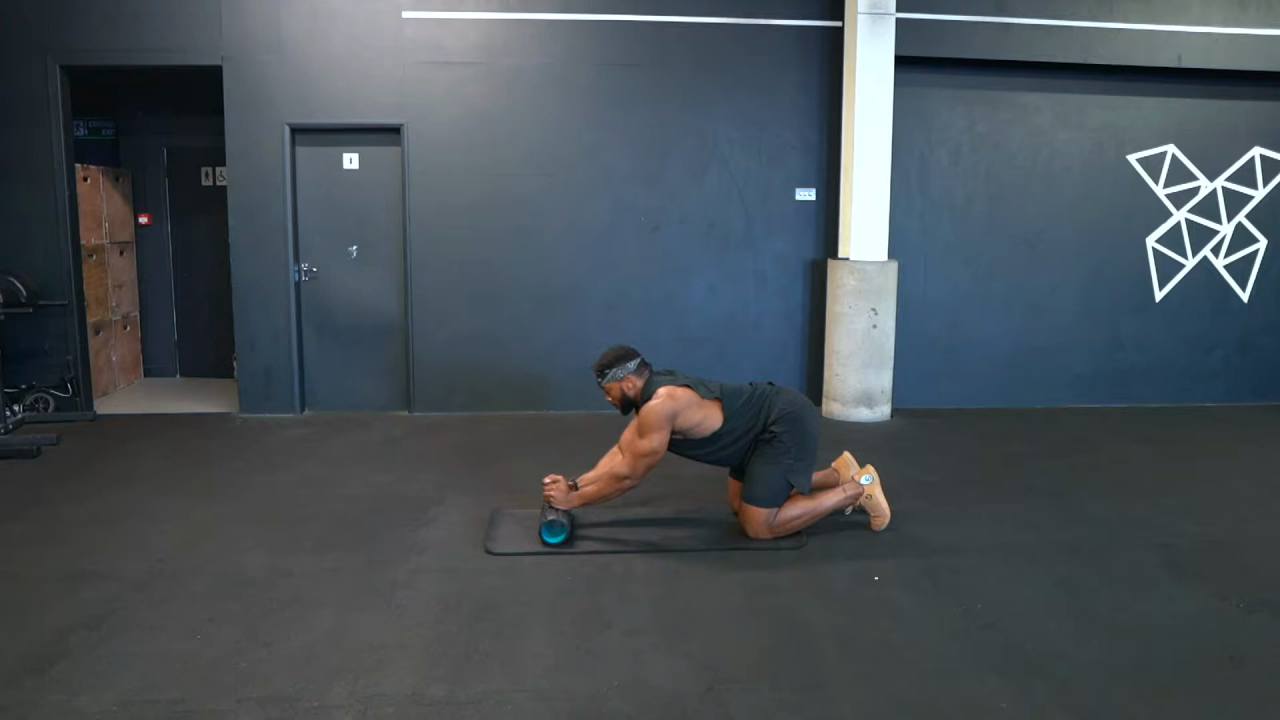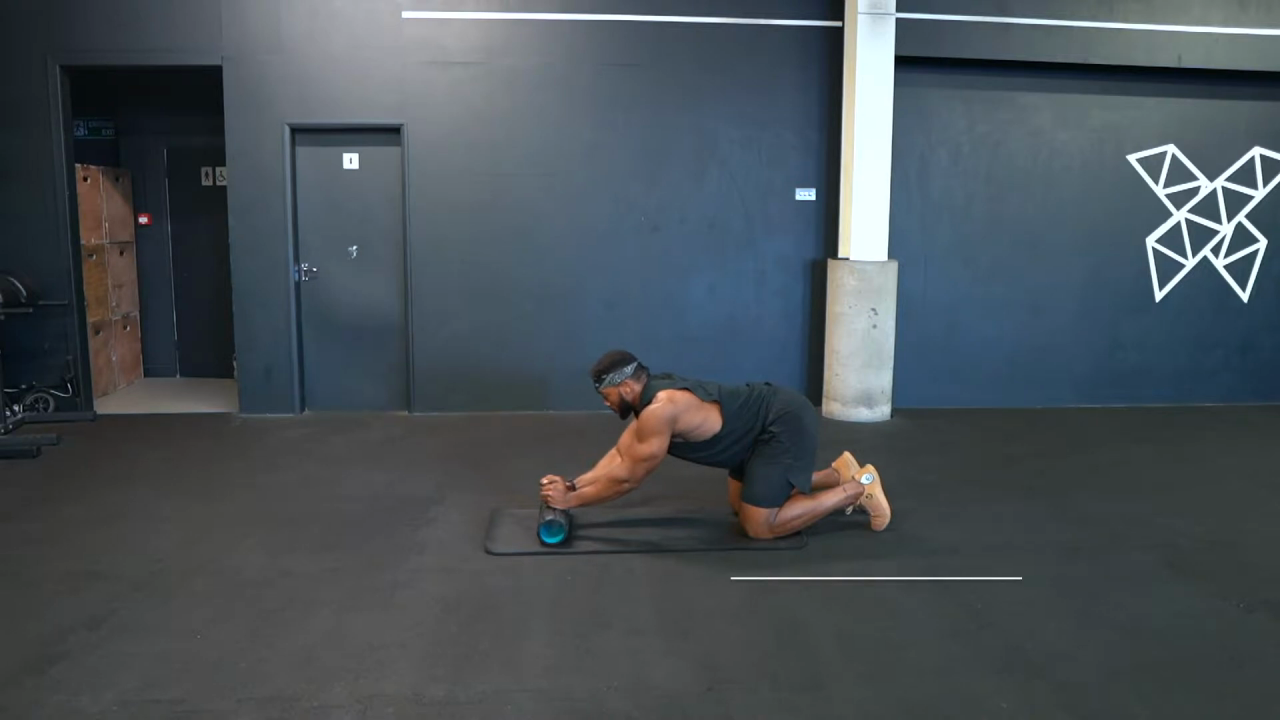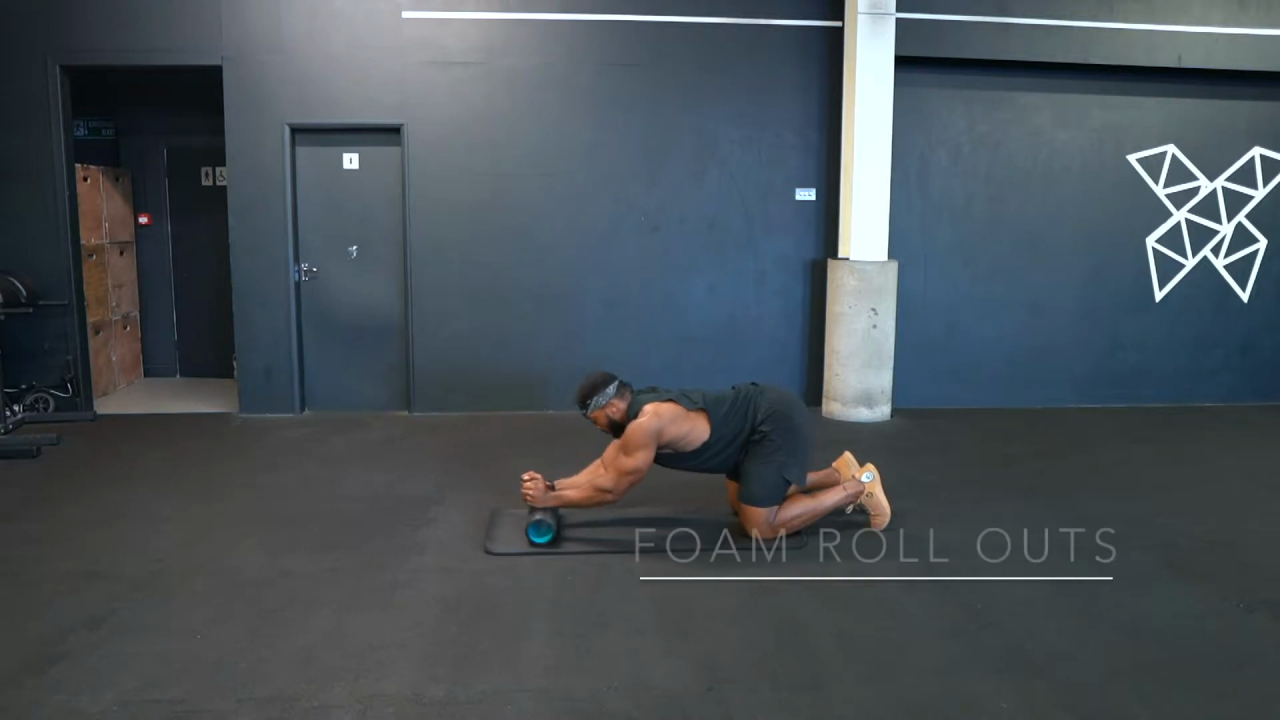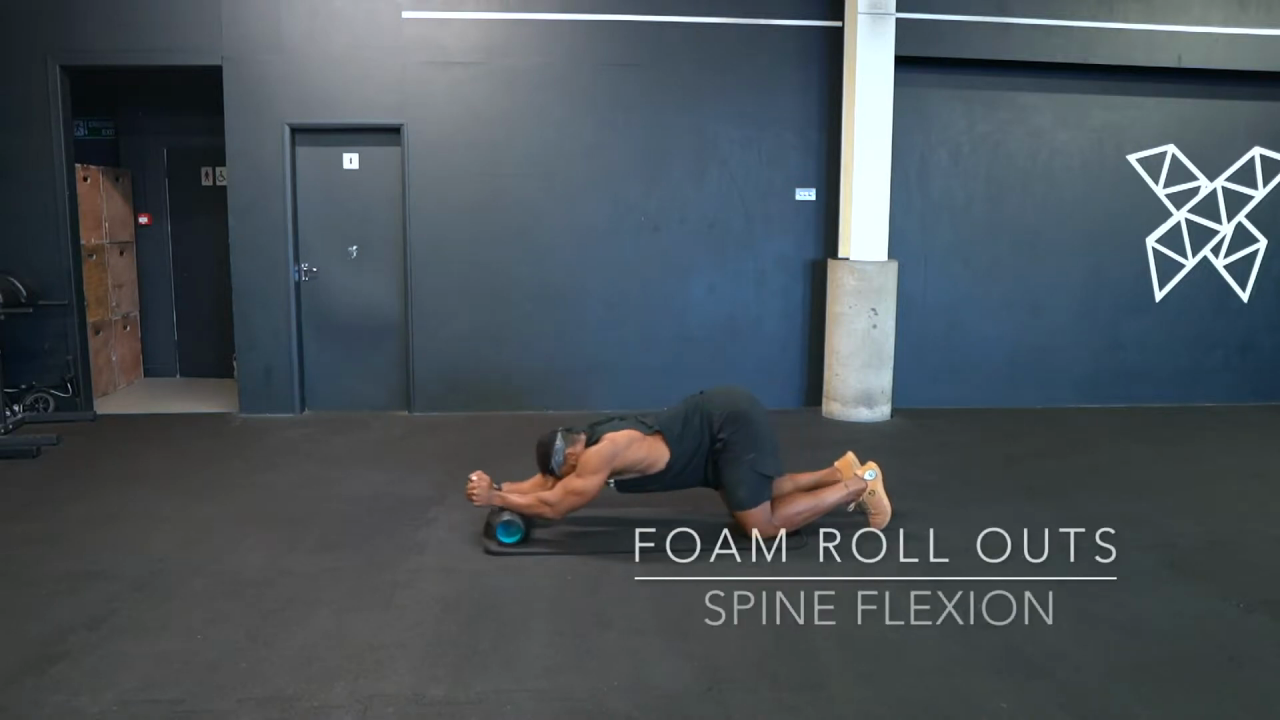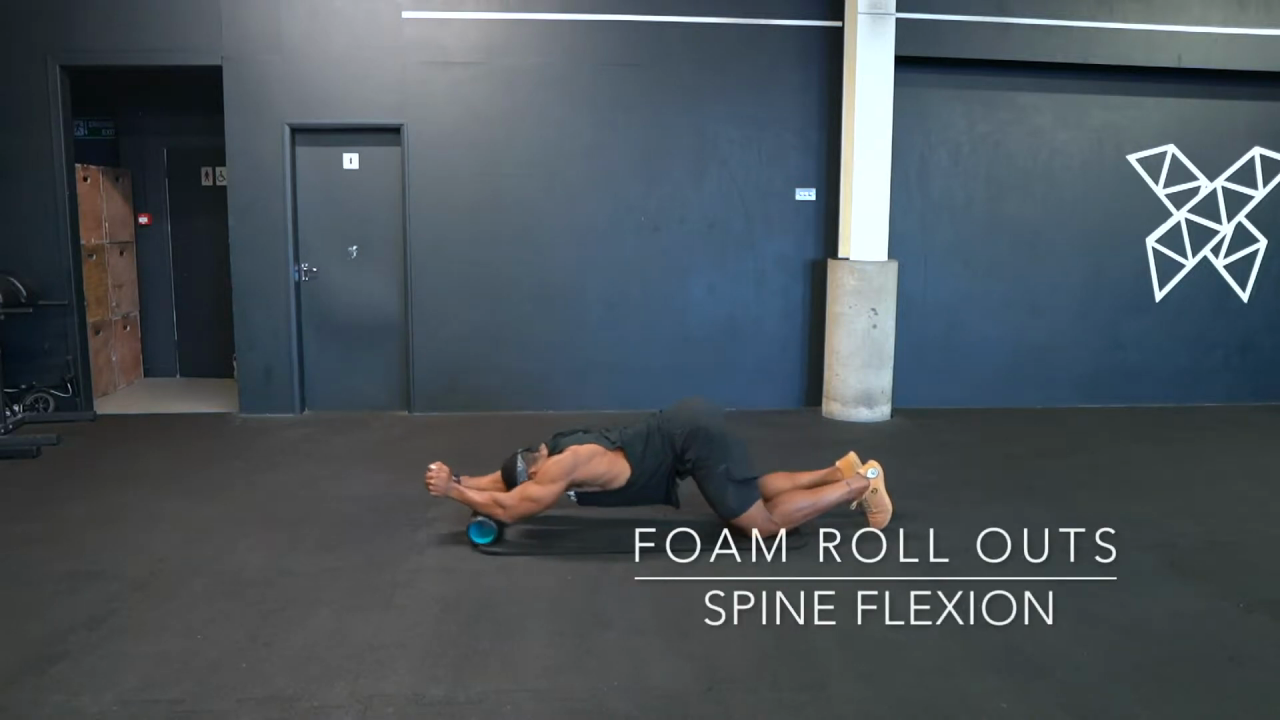
dt=0.5s
person 1, frame 1
left shoulder: (660, 407)
right shoulder: (657, 393)
left elbow: (628, 475)
right elbow: (622, 453)
left wrist: (573, 500)
right wrist: (576, 483)
left hip: (788, 424)
right hip: (774, 415)
left knee: (758, 526)
right knee: (740, 504)
left ankle: (857, 489)
right ankle: (837, 473)
person 1, frame 2
left shoulder: (660, 411)
right shoulder: (654, 395)
left elbow: (627, 477)
right elbow: (620, 456)
left wrist: (571, 500)
right wrist: (573, 483)
left hip: (786, 424)
right hip: (773, 414)
left knee: (759, 525)
right knee: (741, 503)
left ankle: (857, 489)
right ankle: (837, 474)
person 1, frame 3
left shoulder: (646, 425)
right shoulder: (641, 410)
left elbow: (611, 489)
right elbow: (605, 465)
left wrist: (549, 500)
right wrist: (554, 485)
left hip: (776, 422)
right hip: (766, 410)
left knee: (760, 525)
right knee: (740, 503)
left ankle: (858, 488)
right ankle: (838, 473)
person 1, frame 4
left shoulder: (602, 453)
right shoulder: (592, 439)
left elbow: (553, 505)
right elbow: (546, 481)
left wrist: (495, 497)
right wrist: (500, 487)
left hip: (733, 423)
right hip: (729, 412)
left knee: (761, 526)
right knee: (754, 496)
left ankle: (859, 485)
right ankle: (839, 471)
person 1, frame 5
left shoulder: (565, 465)
right shoulder: (555, 451)
left elbow: (508, 509)
right elbow: (506, 479)
left wrist: (452, 491)
right wrist: (459, 481)
left hip: (693, 437)
right hip: (691, 427)
left knee: (764, 522)
right knee: (753, 493)
left ankle: (860, 485)
right ankle: (842, 471)
